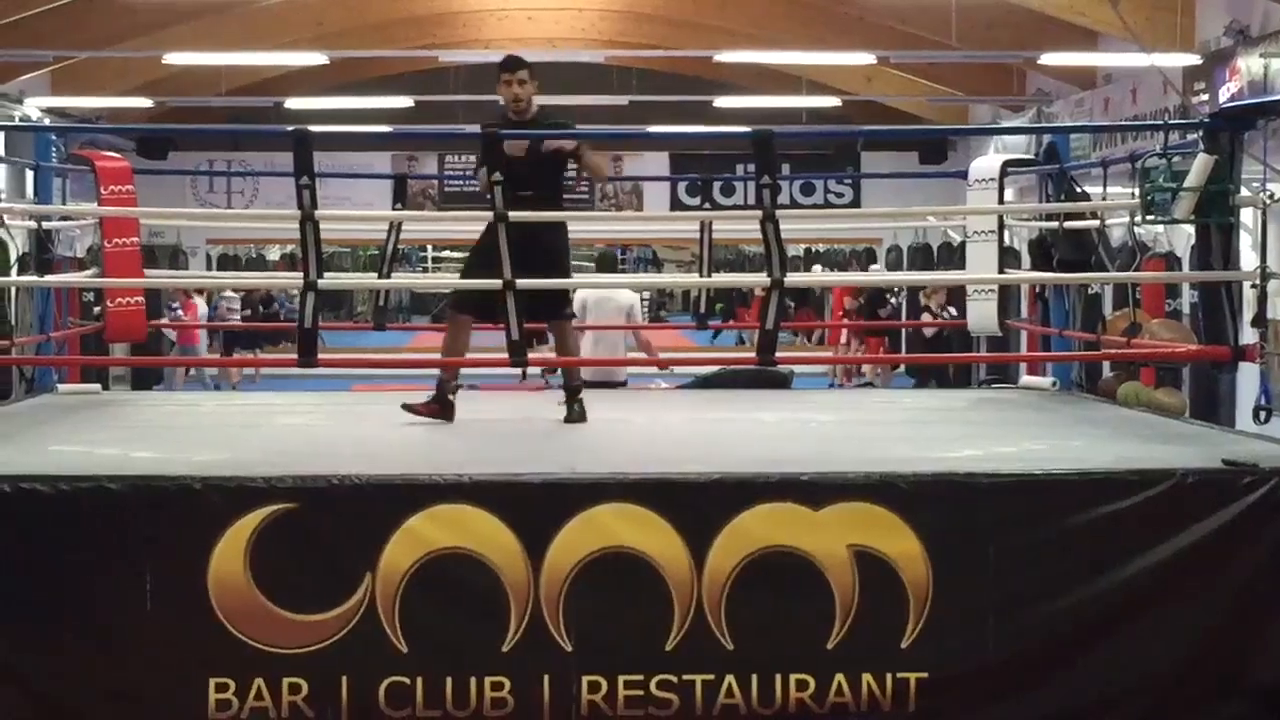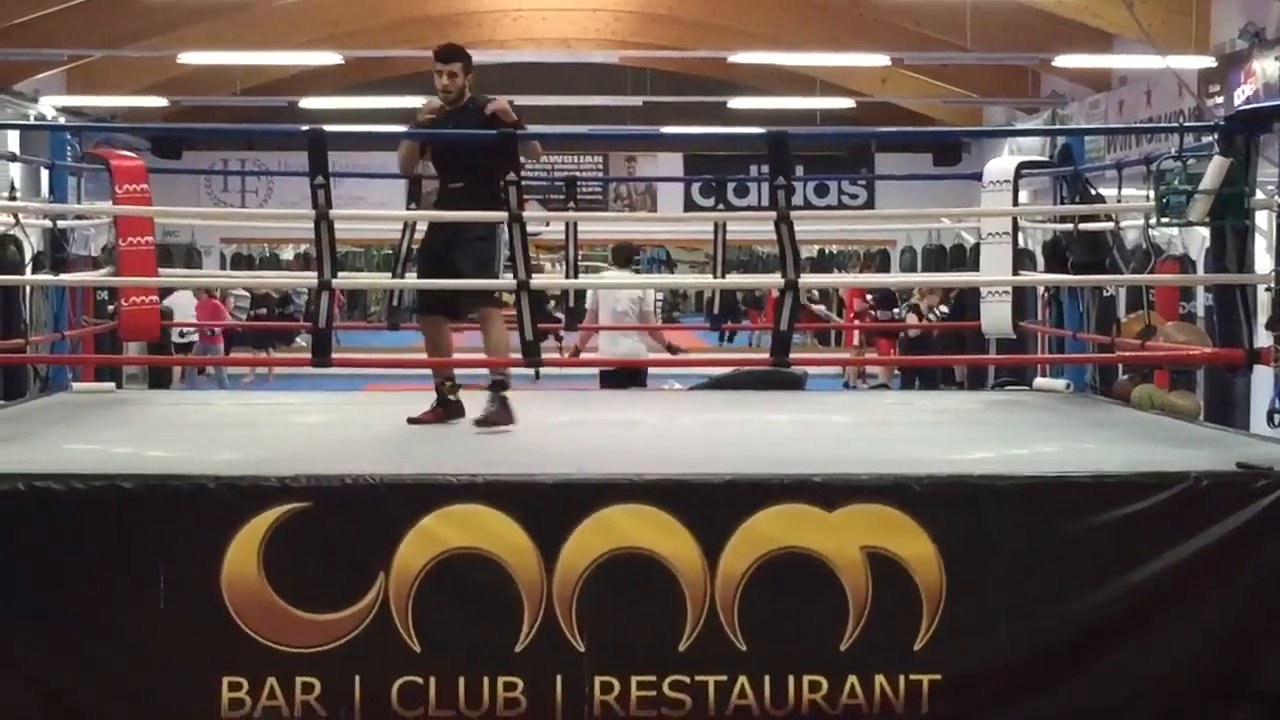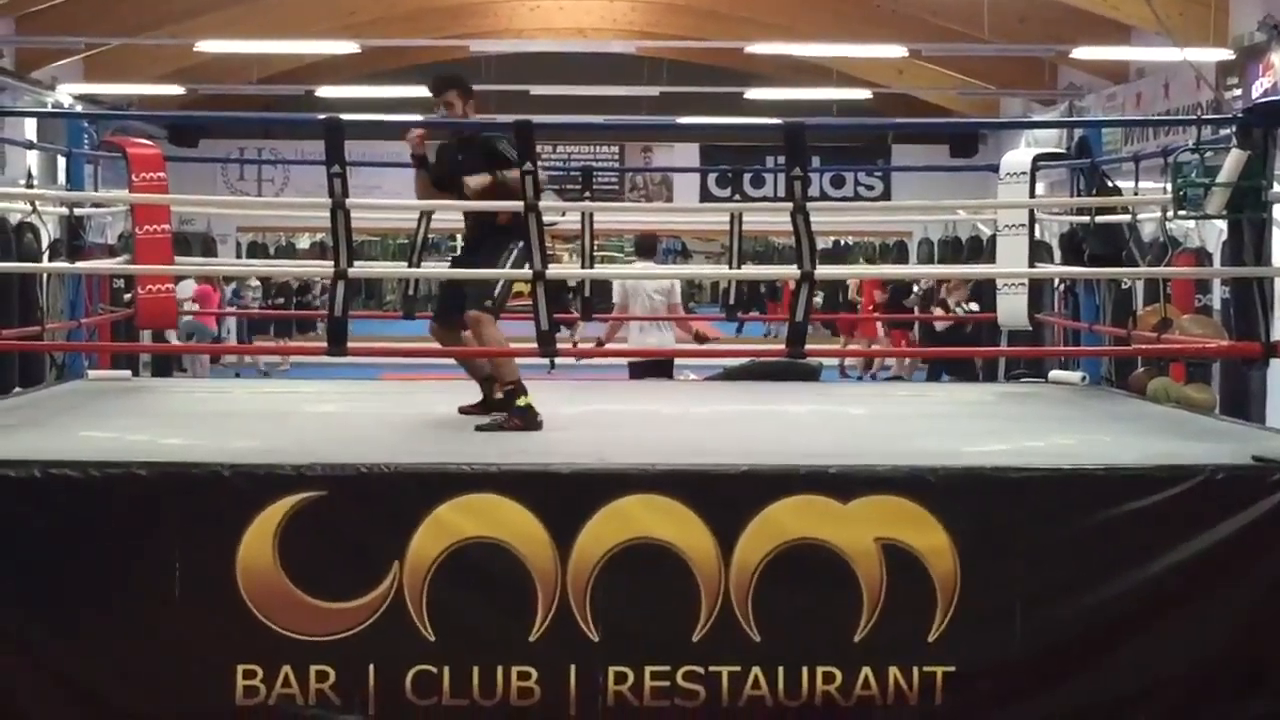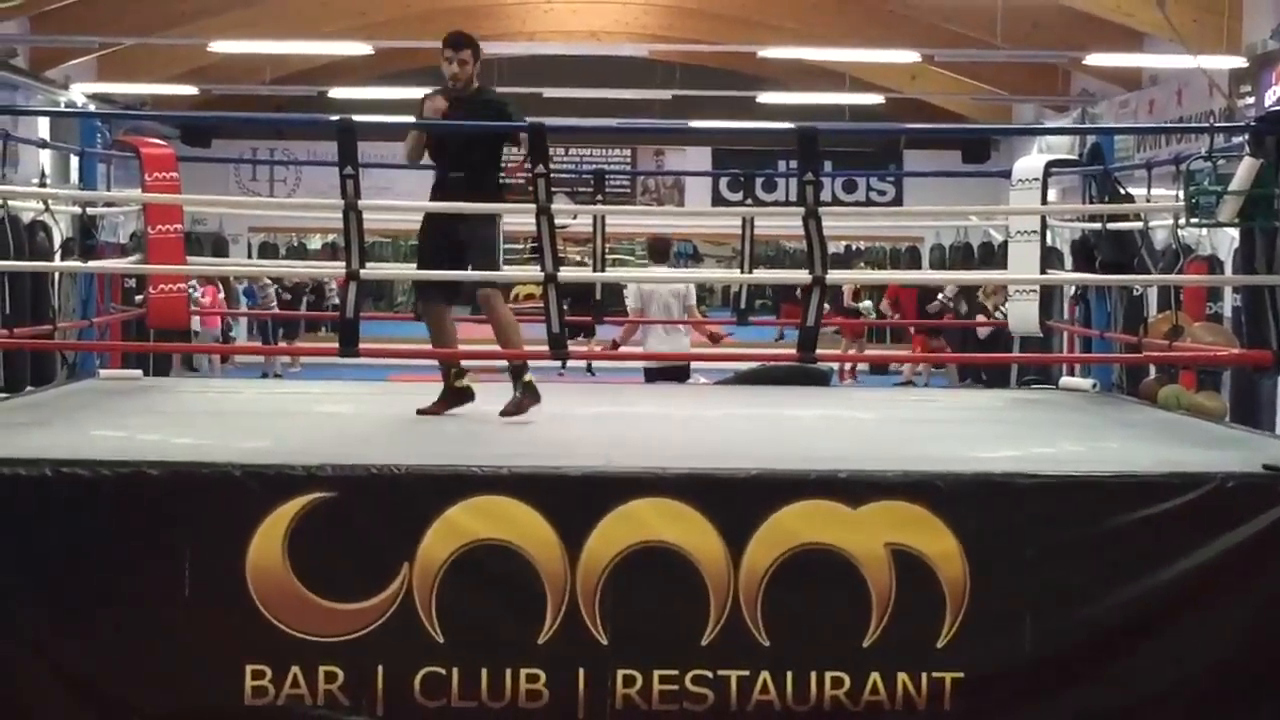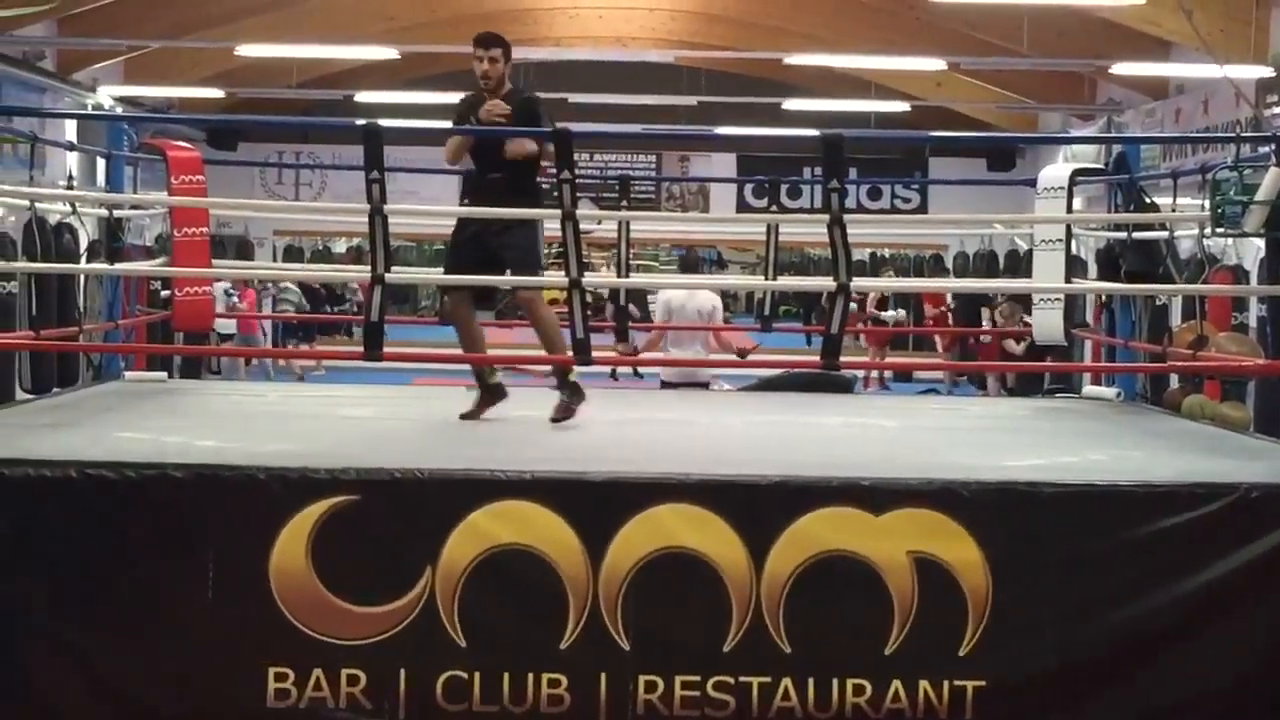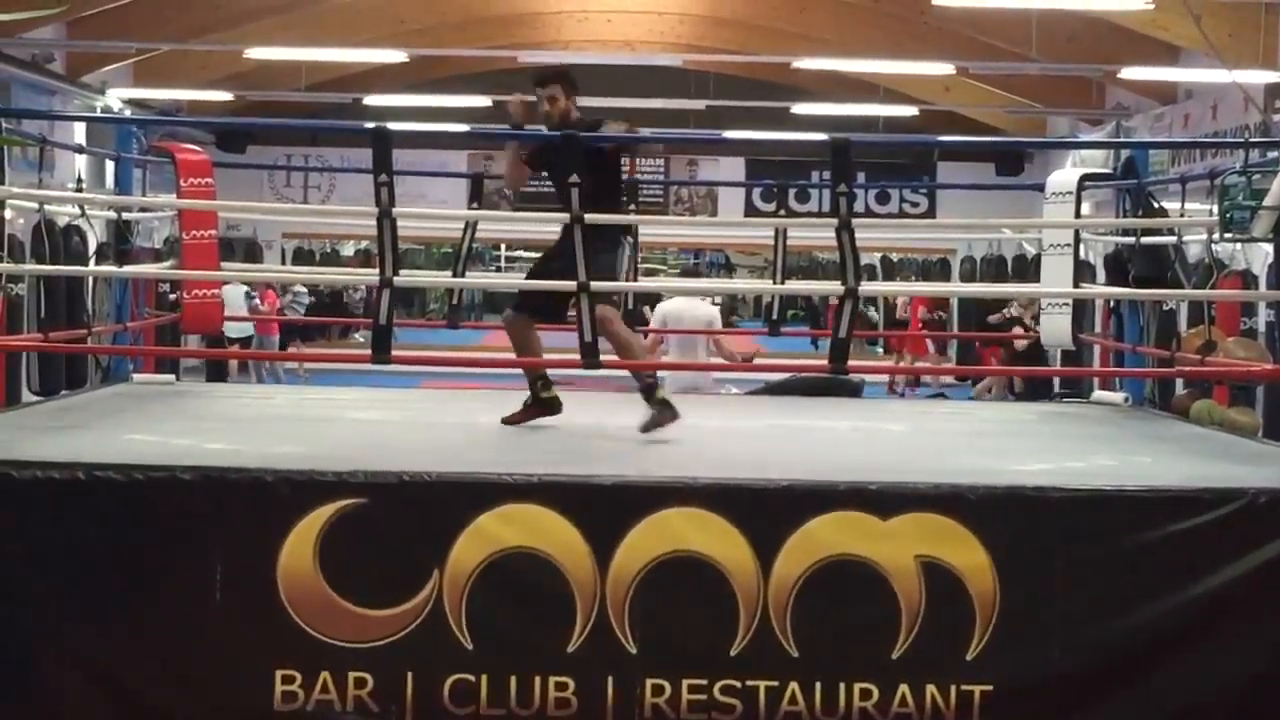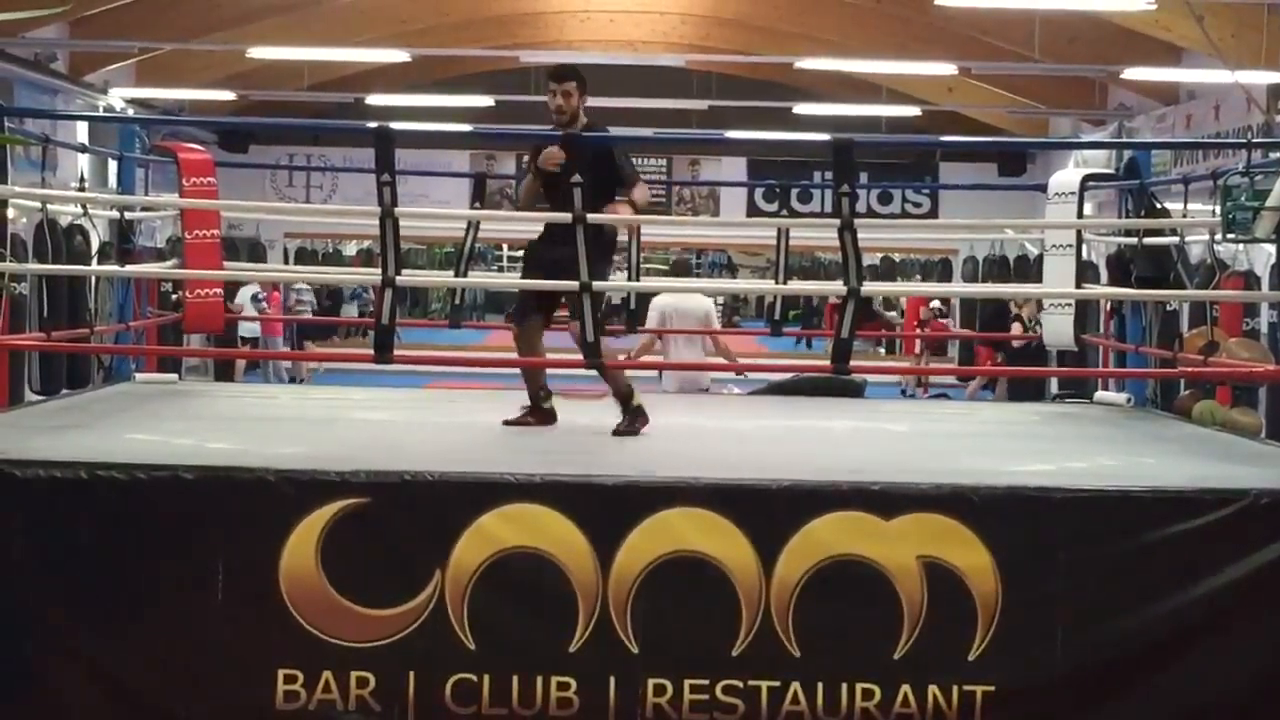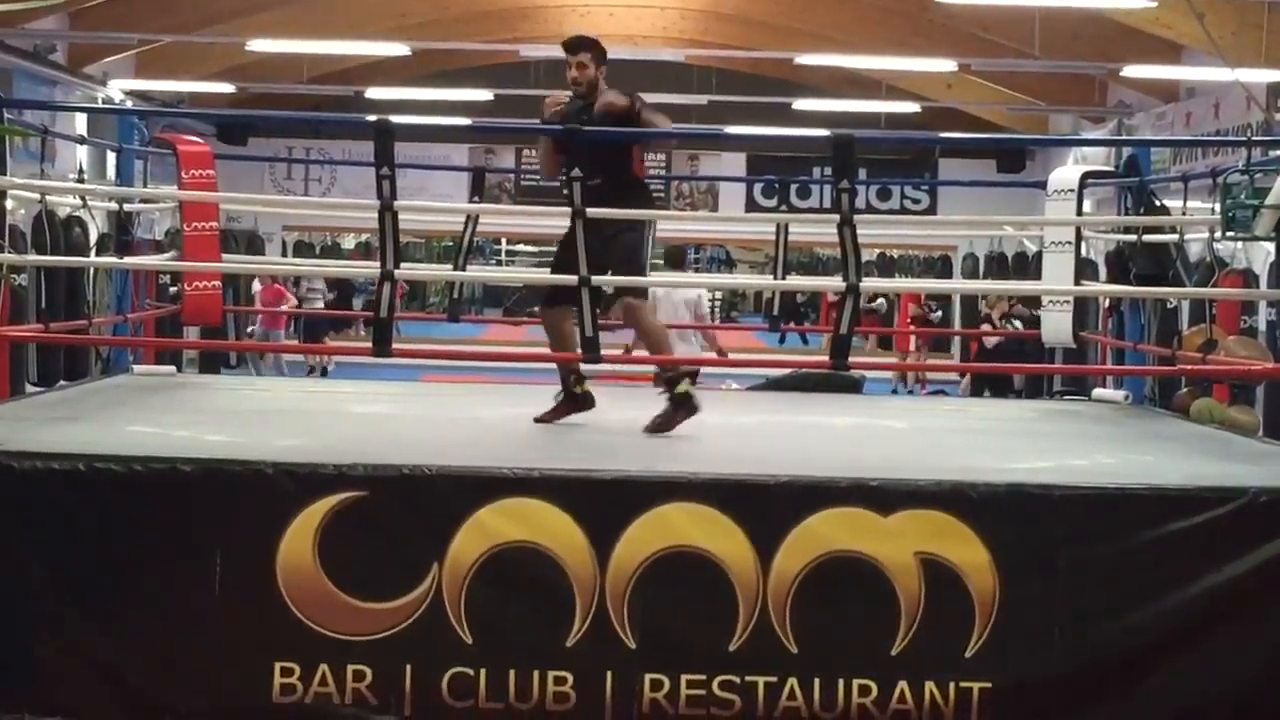
dt=0.5s
person 1, frame 1
left shoulder: (556, 126)
right shoulder: (494, 129)
left elbow: (601, 173)
right elbow: (482, 183)
left wrist: (575, 147)
right wrist: (502, 154)
left hip: (546, 232)
right hip: (502, 229)
left knee: (559, 320)
right knee: (458, 311)
left ankle: (574, 397)
right ankle: (443, 398)
person 1, frame 2
left shoulder: (488, 111)
right shoulder: (434, 118)
left elbow: (535, 151)
right elbow: (406, 168)
left wrist: (513, 120)
right wrist: (419, 125)
left hip: (482, 222)
right hip: (444, 222)
left knee: (483, 307)
right knee: (430, 312)
left ankle: (500, 399)
right ankle: (447, 399)
person 1, frame 3
left shoulder: (490, 139)
right shoulder: (448, 150)
right elbow: (428, 199)
left wrist: (491, 180)
right wrist: (418, 159)
left hip: (507, 240)
right hip: (476, 243)
left knee: (477, 316)
right knee: (442, 329)
left ankle: (521, 406)
right ankle: (495, 392)
person 1, frame 4
left shoulder: (492, 104)
right shoulder: (434, 103)
left elbow: (525, 142)
right elbow: (411, 157)
left wrist: (528, 152)
right wrist: (424, 121)
left hip: (482, 209)
right hip: (441, 210)
left knee: (488, 292)
right knee: (431, 302)
left ankle: (524, 383)
right ankle: (456, 385)
person 1, frame 5
left shoulder: (528, 105)
right shoulder: (469, 106)
right elbow: (451, 157)
left wrist: (535, 147)
right wrist: (477, 121)
left hip: (519, 211)
right hip: (477, 210)
left knee: (528, 296)
right knee: (457, 300)
left ankle: (568, 385)
right ankle: (488, 384)
person 1, frame 6
left shoulder: (592, 133)
right shoulder: (547, 142)
right elbow: (514, 183)
right wrist: (516, 128)
left hip: (604, 237)
right hip: (571, 239)
left knee: (603, 313)
right knee: (516, 321)
left ankle: (660, 401)
right ankle: (542, 396)
person 1, frame 7
left shoulder: (603, 141)
right shoulder: (544, 145)
left elbow: (640, 188)
right elbow: (525, 202)
left wrist: (627, 205)
right wrist: (538, 170)
left hip: (591, 246)
right hip: (551, 245)
left knee: (581, 330)
right knee: (525, 328)
left ankle: (631, 406)
right ankle: (541, 405)
person 1, frame 8
left shoulder: (620, 107)
right shoulder: (569, 113)
left elbow: (664, 134)
right elbow: (549, 171)
left wrist: (630, 108)
right wrist: (548, 124)
left hip: (627, 217)
right hip: (589, 221)
left knee: (630, 301)
right knee: (553, 309)
left ankle: (680, 393)
right ankle: (574, 393)
